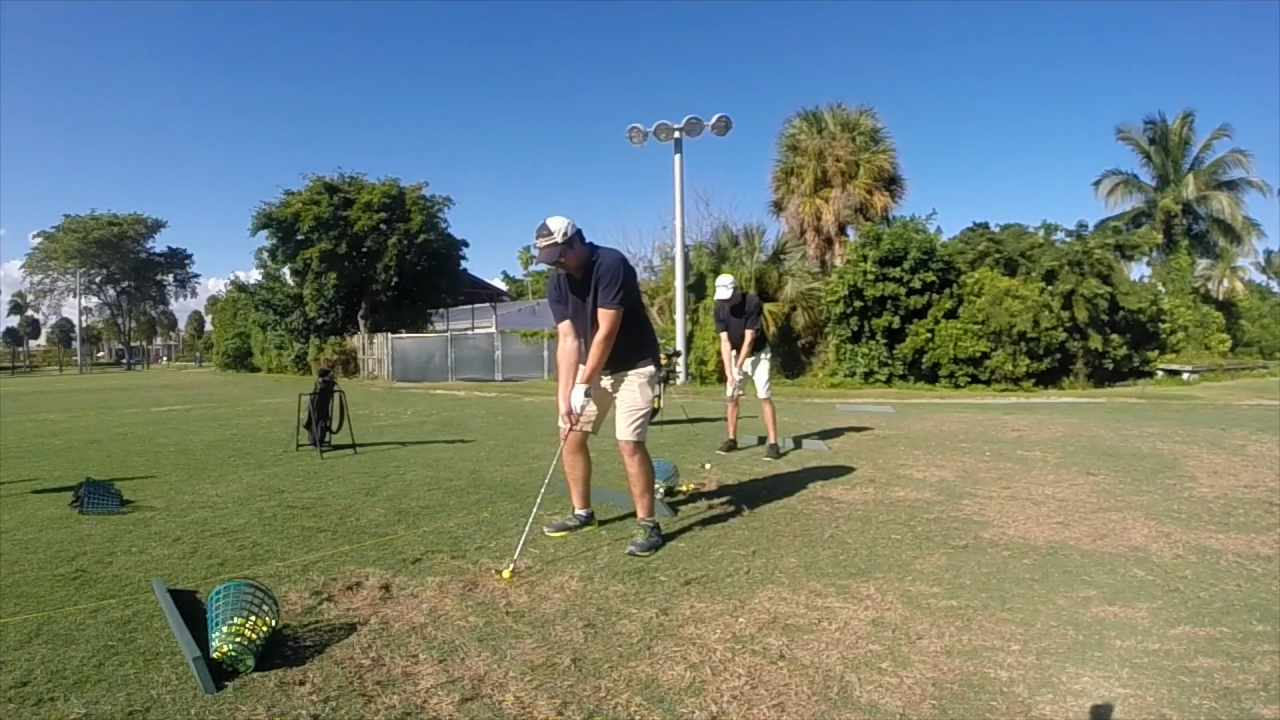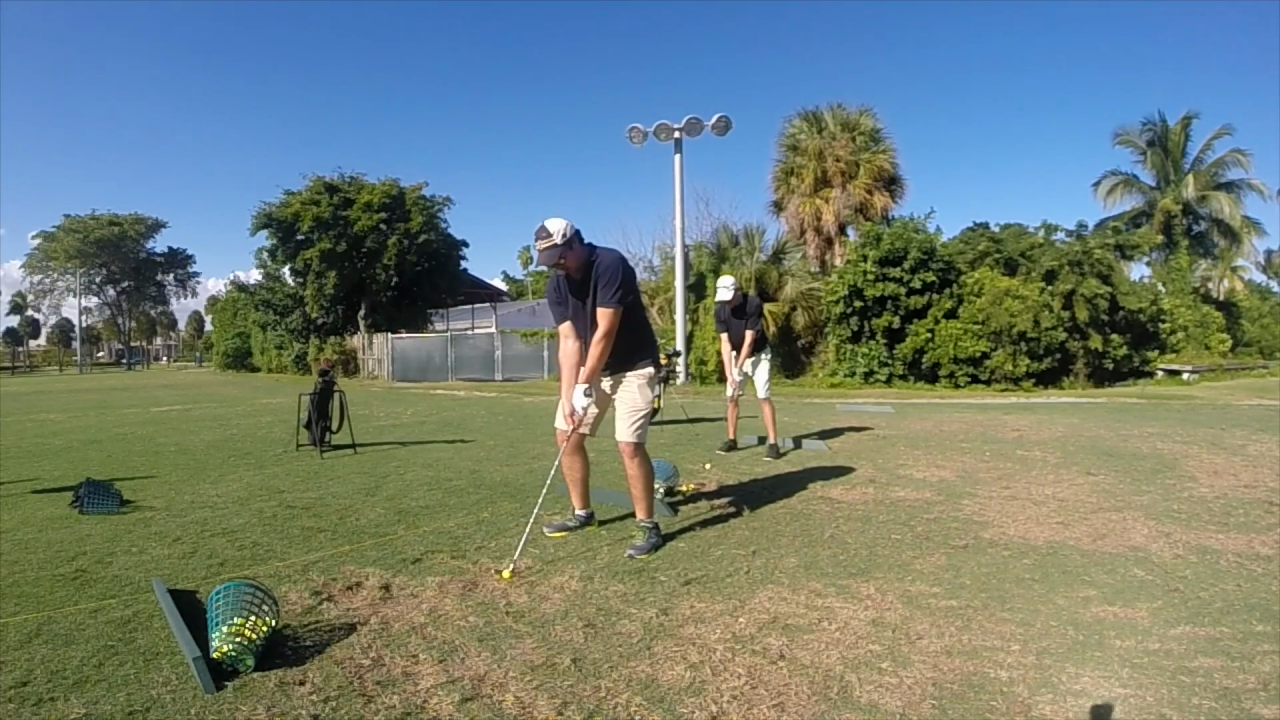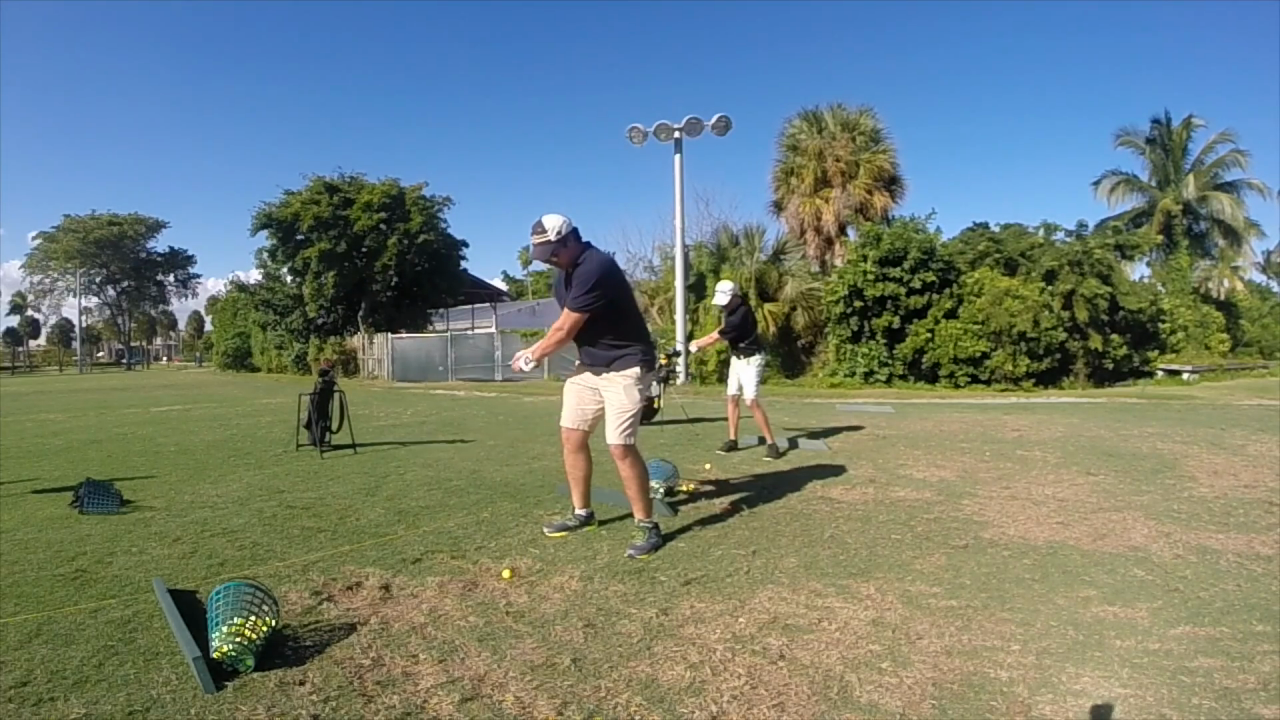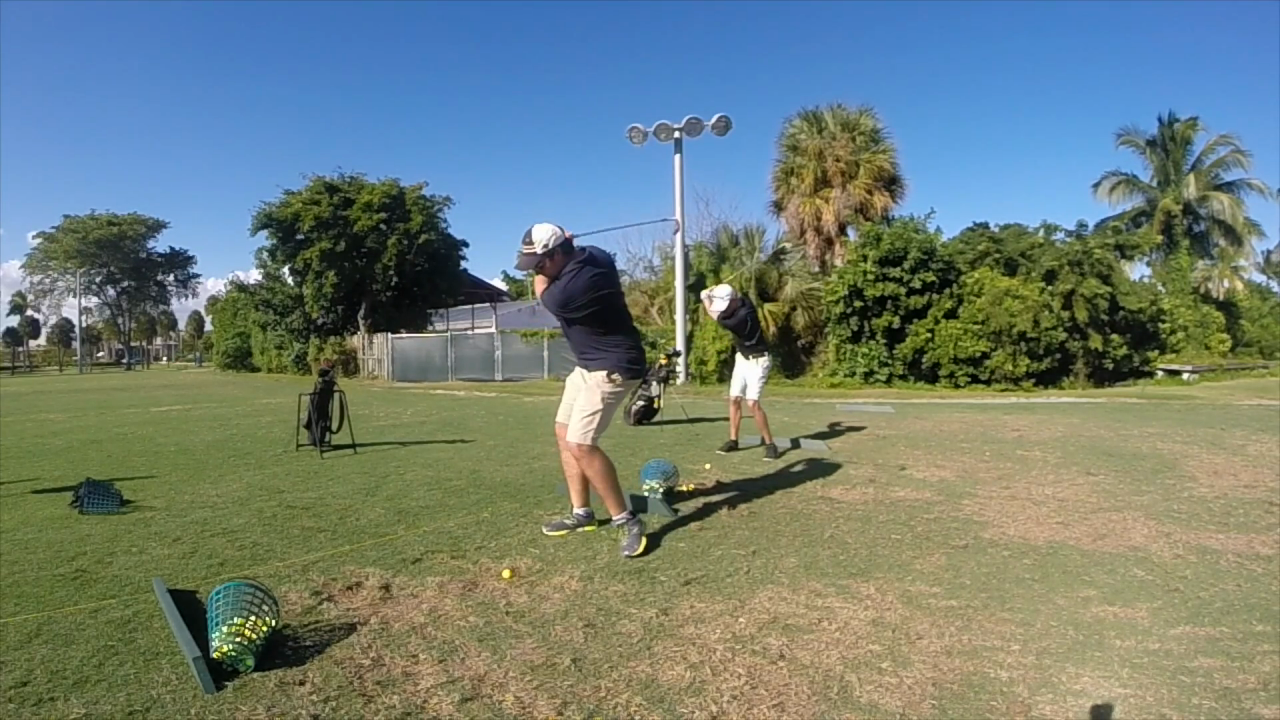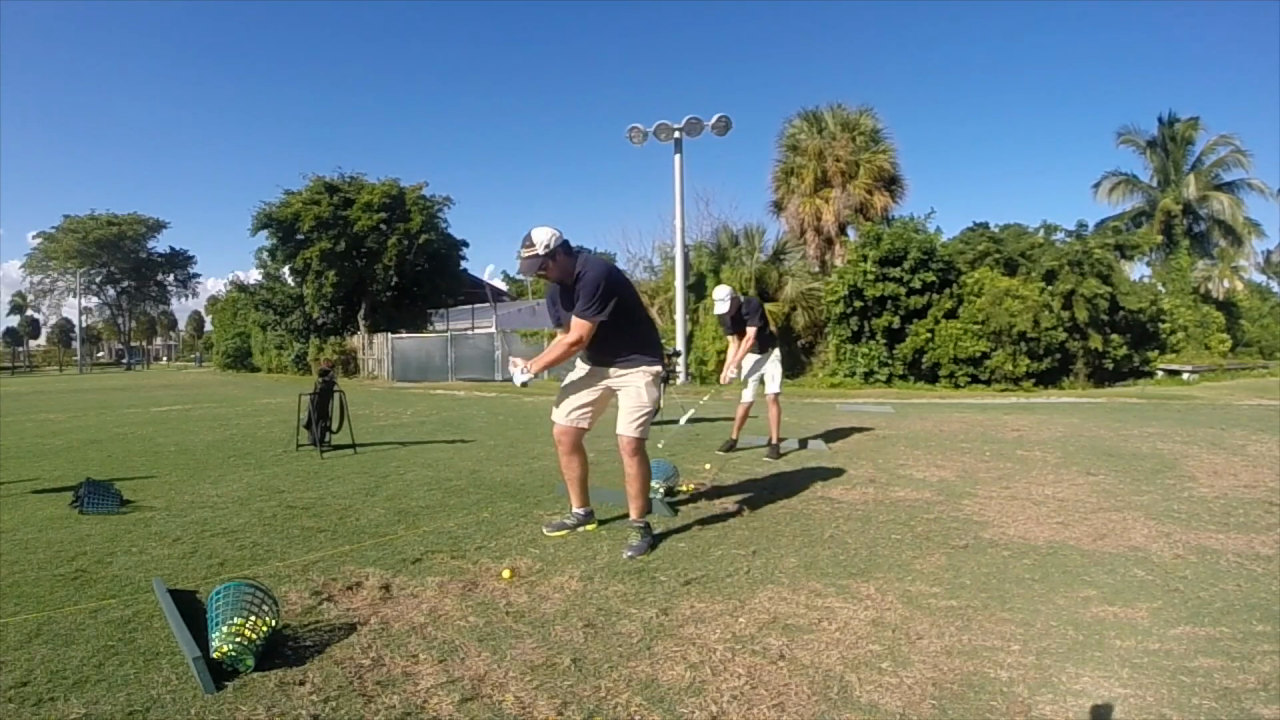
dt=0.7s
person 1, frame 1
left shoulder: (612, 265)
right shoulder: (557, 282)
left elbow: (606, 333)
right elbow: (568, 340)
left wrist: (583, 387)
right wrist: (563, 395)
left hip: (634, 365)
right hip: (592, 365)
left knee: (630, 443)
right knee: (571, 436)
left ankle: (648, 526)
right ankle: (582, 513)
person 1, frame 2
left shoulder: (611, 264)
right shoulder: (557, 284)
left elbow: (605, 332)
right elbow: (569, 340)
left wrist: (584, 387)
right wrist: (567, 396)
left hip: (633, 366)
right hip: (591, 365)
left knee: (629, 445)
right knee: (567, 435)
left ankle: (648, 526)
right ankle: (582, 513)
person 1, frame 3
left shoulder: (594, 269)
right shoulder: (568, 272)
left elbow: (565, 329)
left wrist: (531, 355)
right wrist: (536, 351)
left hip: (625, 365)
right hip: (590, 366)
left knee: (620, 445)
right knee: (572, 436)
left ankle: (647, 526)
right ankle: (582, 513)
person 1, frame 4
left shoulder: (567, 292)
right shoulder: (594, 256)
left elbow: (542, 292)
left wrist: (542, 275)
right wrist: (560, 240)
left hip: (610, 369)
right hip: (594, 364)
left knee: (580, 444)
right knee: (565, 434)
left ankle: (627, 521)
right ankle: (582, 513)
person 1, frame 5
left shoulder: (596, 273)
right shoulder: (556, 289)
left elbow: (577, 339)
right elbow: (566, 337)
left wrist: (532, 367)
right wrist: (534, 365)
left hip: (637, 364)
right hip: (593, 364)
left knee: (630, 443)
right knee: (564, 433)
left ankle: (639, 525)
right ankle: (581, 512)
person 2, frame 1
left shoulder: (753, 303)
right shoulder: (719, 309)
left elbow: (749, 339)
right elbow: (725, 342)
left wrist: (739, 367)
right wrist: (729, 372)
left hip: (758, 355)
right hip: (736, 354)
left knee: (764, 397)
right knee: (732, 396)
left ankle: (773, 443)
right ankle: (732, 439)
person 2, frame 2
left shoulder: (754, 304)
right shoulder: (720, 310)
left elbow: (749, 339)
right elbow: (725, 342)
left wrist: (739, 368)
right wrist: (729, 373)
left hip: (759, 355)
right hip: (736, 355)
left knee: (764, 397)
right knee: (732, 397)
left ankle: (772, 443)
right ankle: (732, 439)
person 2, frame 3
left shoulder: (740, 316)
right shoulder: (735, 304)
left elbow: (716, 337)
right elbow: (722, 329)
left wrist: (698, 344)
right wrist: (700, 342)
left hip: (751, 360)
right hip: (737, 358)
left knee: (751, 401)
right knee: (732, 398)
left ankle: (771, 443)
right ankle: (732, 440)
person 2, frame 4
left shoulder: (740, 319)
right shoulder: (743, 301)
left elbow: (717, 317)
right elbow: (718, 312)
left wrist: (705, 298)
right wrist: (711, 296)
left hip: (757, 361)
right hip: (742, 359)
left knee: (752, 403)
right knee: (734, 399)
left ankle: (769, 444)
right ankle: (733, 440)
person 2, frame 5
left shoulder: (752, 304)
right shoulder: (724, 316)
left elbow: (750, 338)
right elbow: (733, 343)
left wrist: (734, 364)
right wrist: (727, 367)
left hip: (770, 354)
right hip: (749, 358)
left knee: (772, 398)
right knee: (746, 401)
left ankle: (774, 443)
right ankle: (733, 439)
